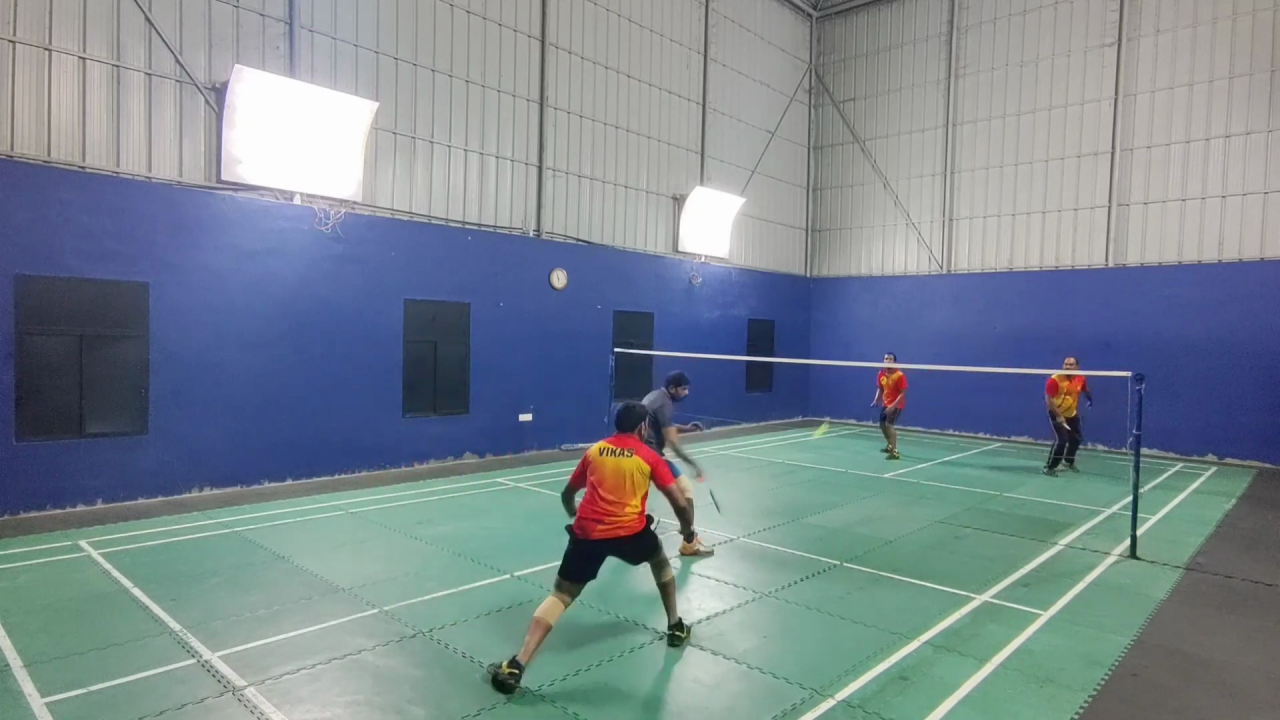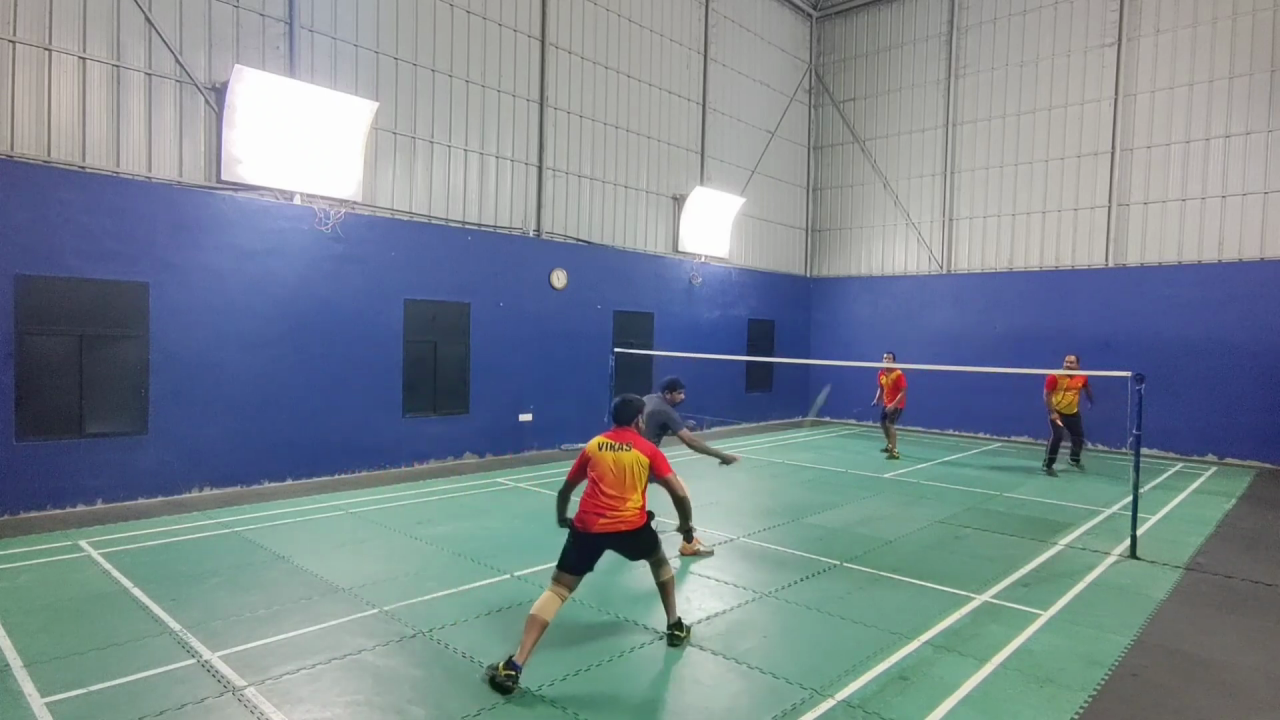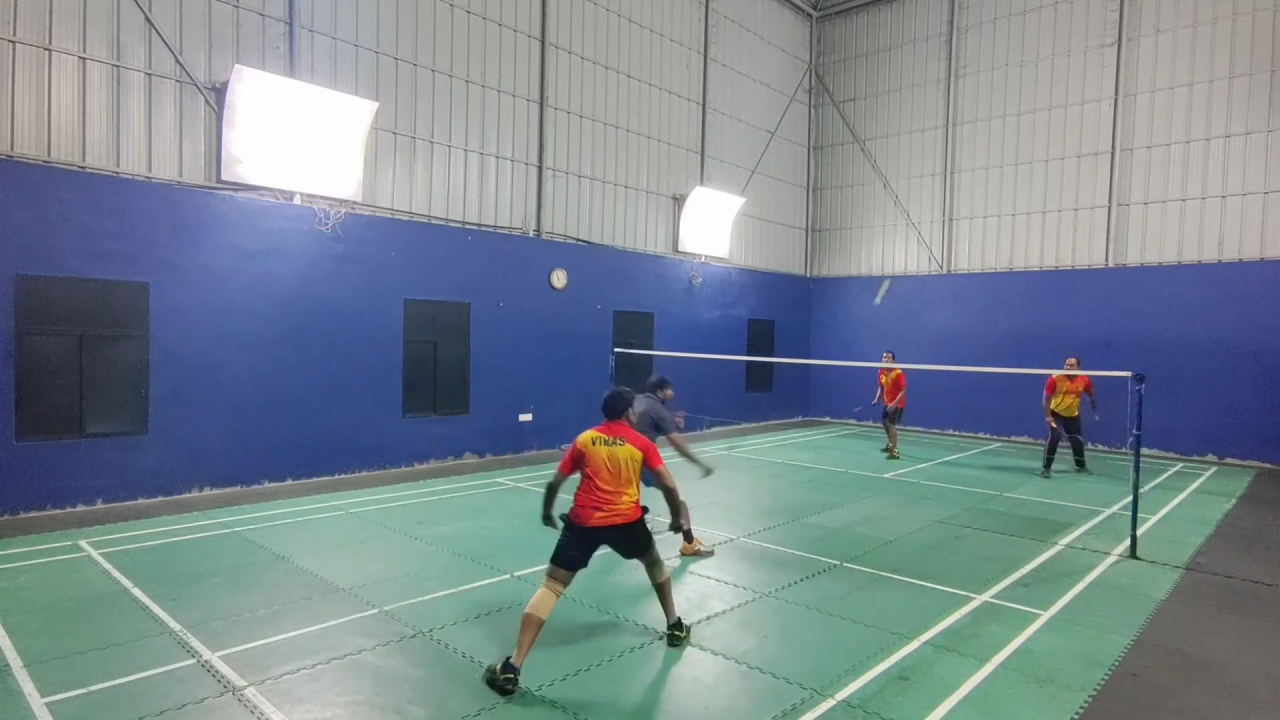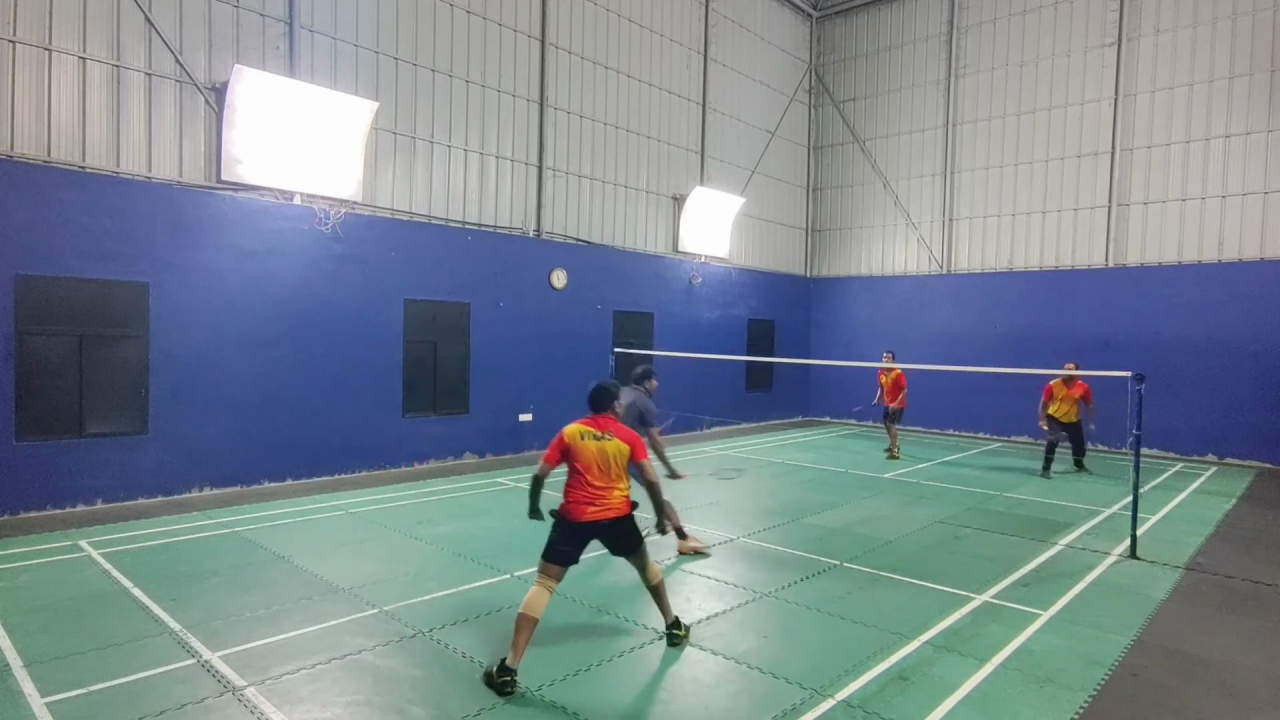
dt=0.1s
person 1, frame 1
left shoulder: (595, 450)
right shoulder: (650, 457)
left elbow: (568, 492)
right elbow: (680, 503)
left wrist: (572, 512)
right wrist: (687, 528)
left hip: (588, 533)
right hip: (630, 531)
left knee: (559, 598)
right knee: (660, 561)
left ankle: (517, 665)
right ankle: (675, 627)
person 1, frame 2
left shoulder: (593, 445)
right shoulder: (648, 450)
left elbow: (566, 490)
right elbow: (679, 494)
left wrist: (561, 516)
right wrist: (686, 524)
left hip: (587, 527)
right hip: (631, 526)
left knee: (556, 591)
right knee: (659, 560)
left ankle: (513, 665)
right ankle: (674, 626)
person 1, frame 3
left shoulder: (585, 439)
right shoulder: (641, 443)
left elbow: (555, 481)
right elbow: (670, 487)
left wrist: (546, 512)
right wrist: (676, 519)
left hip: (582, 521)
right hip: (625, 520)
left knee: (551, 588)
right knee: (654, 562)
left ankle: (512, 667)
right ankle: (675, 626)
person 1, frame 4
left shoulder: (570, 433)
right shoulder: (628, 437)
left elbow: (540, 474)
right elbow: (651, 482)
left wrist: (534, 506)
right wrist: (661, 518)
left hip: (573, 516)
right hip: (616, 515)
left knee: (543, 584)
right knee: (644, 562)
left ankle: (509, 668)
right ankle: (673, 625)
